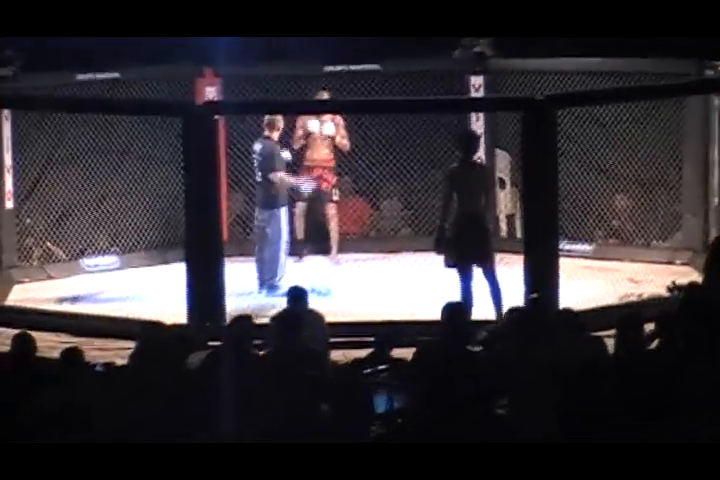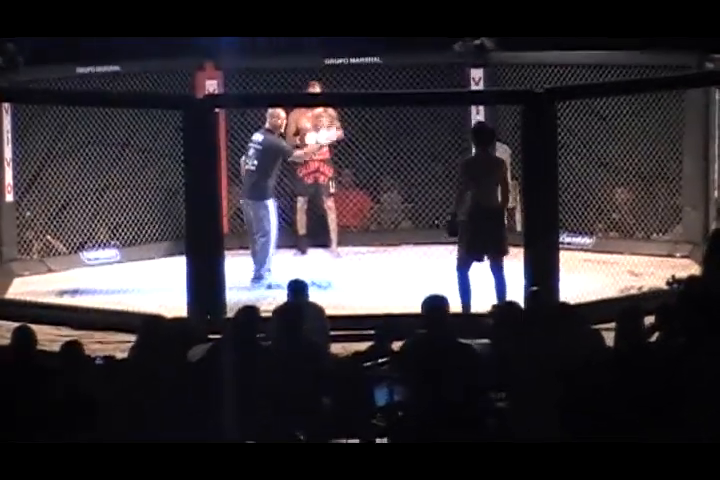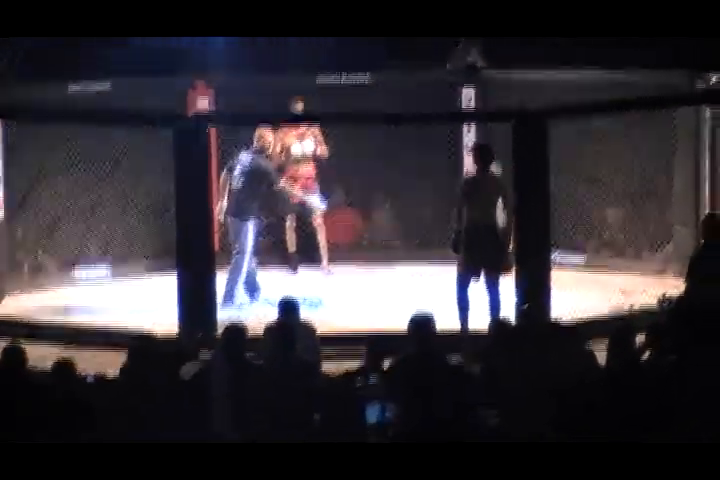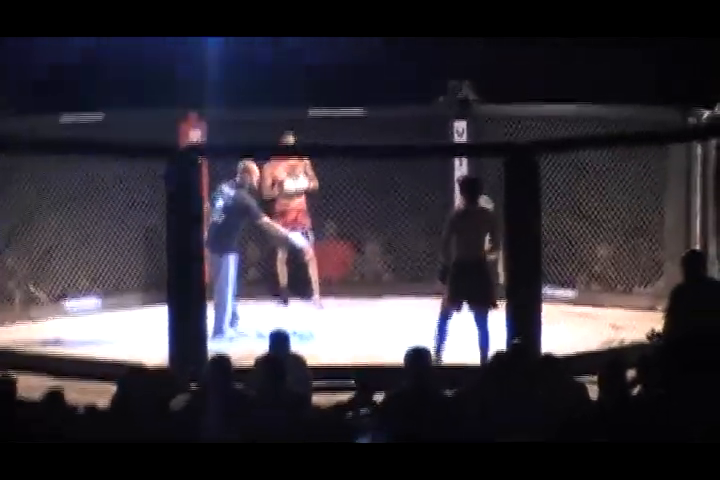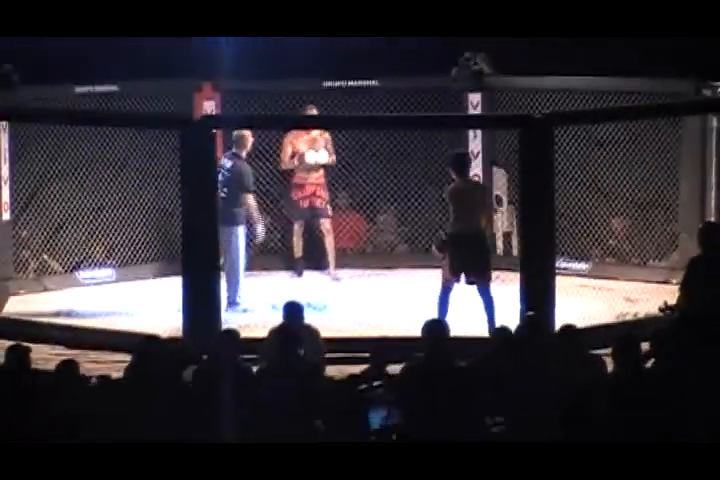
dt=0.3s
person 1, frame 1
left shoulder: (453, 173)
right shoulder: (483, 171)
left elbow: (447, 203)
right elbow: (488, 200)
left wrist: (441, 229)
left hip: (462, 226)
right hip: (480, 225)
left knee: (466, 280)
right knee: (490, 276)
right ankle: (499, 316)
person 1, frame 2
left shoulder: (468, 164)
right shoulder: (500, 164)
left elbow: (462, 193)
right elbow: (506, 194)
left wrist: (455, 216)
left hip: (475, 217)
right hip: (495, 217)
left knee: (462, 269)
right knee: (497, 270)
left ankle: (466, 312)
person 1, frame 3
left shoulder: (468, 183)
right shoulder: (499, 183)
left elbow: (459, 212)
right elbow: (509, 212)
left wrist: (458, 232)
right wrist: (507, 234)
left hip: (472, 235)
right hip: (492, 236)
left knee: (462, 285)
right knee: (492, 288)
left ankle: (464, 327)
person 1, frame 4
left shoulder: (456, 216)
right shoulder: (488, 216)
left elbow: (445, 245)
right elbow: (495, 246)
left wrist: (446, 265)
left hip: (459, 268)
right hip: (480, 269)
left knee: (444, 316)
right knee: (481, 322)
left ankle: (437, 355)
person 1, frame 5
left shoulder: (452, 191)
right shoulder: (480, 188)
left elbow: (455, 219)
right elbow: (488, 217)
left wrist: (446, 237)
left hip: (458, 241)
right hip: (478, 241)
left knee: (446, 289)
right knee: (485, 291)
person 2, frame 1
left shoulder: (258, 145)
right shoulder: (271, 148)
right elbow: (276, 176)
left wrist: (280, 158)
right wrist: (298, 182)
left hip: (261, 202)
right hip: (274, 204)
left knee: (261, 244)
right knee: (278, 245)
left ankle: (263, 283)
right ankle: (273, 286)
person 2, frame 2
left shoulder: (257, 136)
right shoulder: (274, 142)
left elbow: (244, 161)
right elbow: (299, 156)
right wrist: (320, 143)
left hip: (248, 194)
right hip: (262, 195)
left knee: (256, 236)
right knee: (267, 236)
left ankle: (261, 275)
right ankle: (260, 277)
person 2, frame 3
left shoulder: (242, 156)
right shoulder: (261, 164)
left elbow: (224, 178)
right elbow: (281, 185)
left wrist: (223, 201)
left hip: (233, 212)
right hip: (245, 215)
left knee: (246, 254)
right knee: (242, 255)
left ankle: (253, 292)
right ankle: (228, 298)
person 2, frame 4
left shoulder: (224, 187)
right shoulder: (244, 199)
left elbow: (209, 209)
right elbow: (266, 223)
left wrist: (209, 232)
right wrist: (290, 236)
left hip: (213, 243)
right hip: (225, 248)
left knee: (223, 287)
right knee: (225, 289)
left ankle: (231, 323)
right ankle: (220, 330)
person 2, frame 5
left shoulder: (223, 160)
right shoulder: (243, 168)
left elbow: (219, 186)
right elbow: (248, 199)
right wrist: (258, 222)
left hip: (219, 217)
right hip: (233, 220)
right knee: (235, 262)
right ankle: (233, 302)
person 3, frame 1
left shoulder: (336, 120)
right shoulder: (304, 119)
left elbow: (346, 146)
right elbow: (295, 144)
left wrist: (335, 135)
right wrist: (305, 135)
left hip: (328, 169)
right hip: (308, 168)
left knee: (331, 212)
right knee: (299, 209)
left ankle: (334, 253)
right ankle: (300, 245)
person 3, frame 2
left shoulder: (329, 112)
right shoulder: (296, 114)
left elbow: (340, 132)
right elbow: (288, 139)
left wrist: (332, 136)
right wrist: (301, 139)
left hip: (324, 162)
right hip: (304, 163)
left knee: (329, 204)
right knee: (301, 204)
left ankle: (334, 246)
right ankle: (302, 242)
person 3, frame 3
left shoulder: (313, 129)
right shoulder: (281, 133)
left elbow: (325, 153)
right elbow: (275, 159)
left wrist: (315, 149)
right wrist: (287, 154)
left hip: (310, 180)
right hip: (291, 181)
left knee: (318, 221)
right knee: (290, 222)
left ankle: (324, 262)
right ankle: (293, 259)
person 3, frame 4
left shoulder: (303, 162)
right shoulder: (271, 166)
left elbow: (316, 184)
right elbow: (265, 193)
left wrist: (307, 184)
right wrist: (279, 189)
left hip: (301, 212)
right hip: (281, 214)
left knee: (310, 254)
right knee: (281, 255)
left ankle: (316, 295)
right ankle: (284, 293)
person 3, frame 5
left shoulder: (324, 136)
right shoulder: (291, 137)
left elbow: (333, 158)
right elbow: (283, 164)
left wrist: (327, 159)
right wrist: (299, 160)
left hip: (319, 185)
right hip: (299, 186)
left knee: (327, 227)
right knee: (297, 228)
left ankle: (332, 269)
right ankle: (298, 265)
